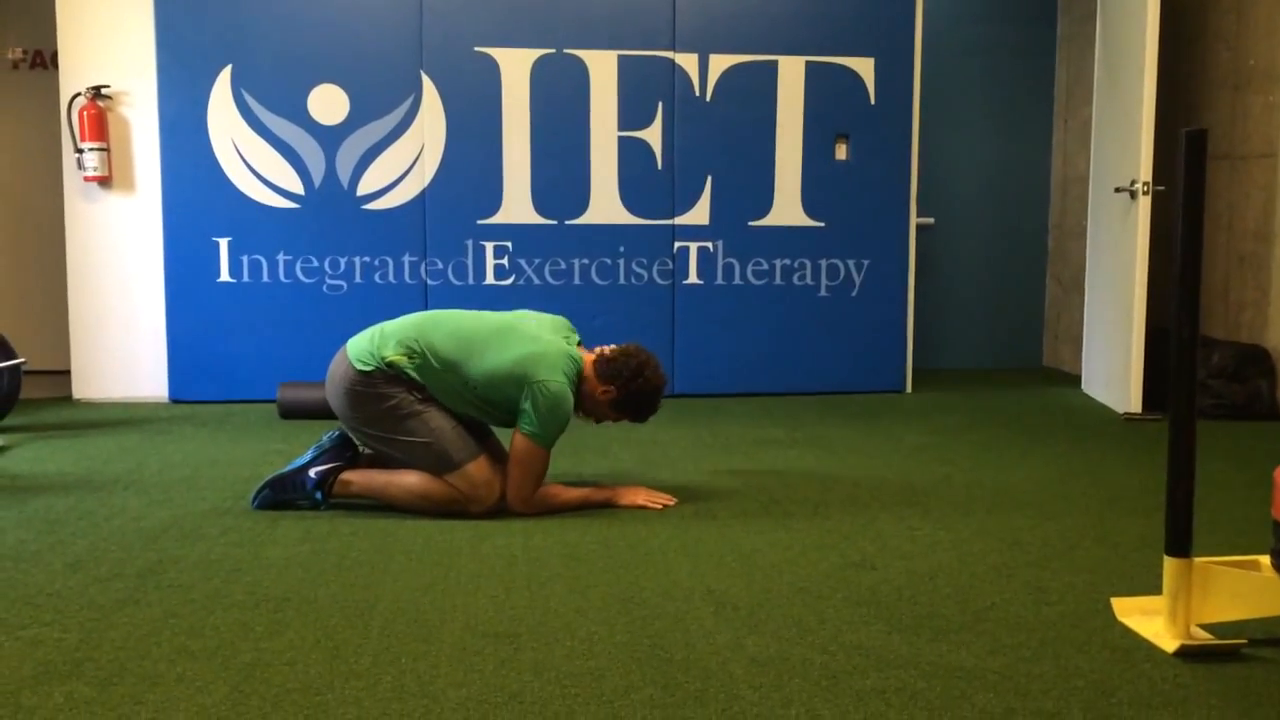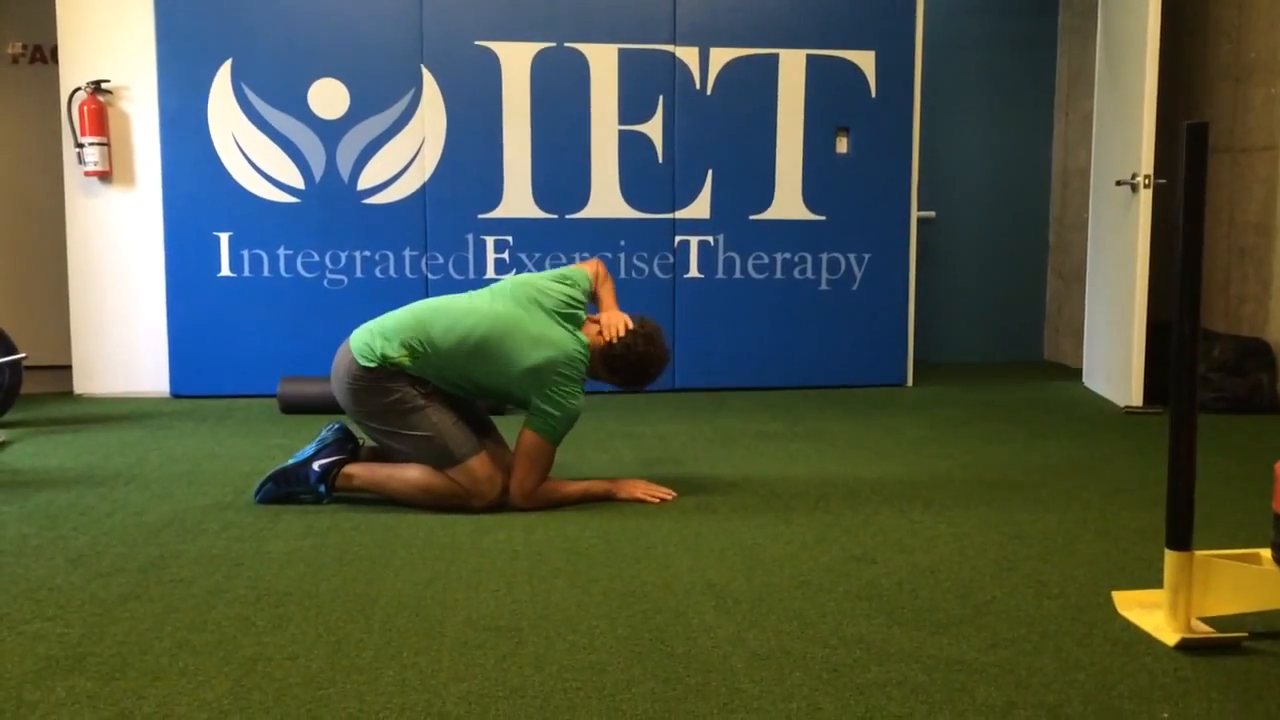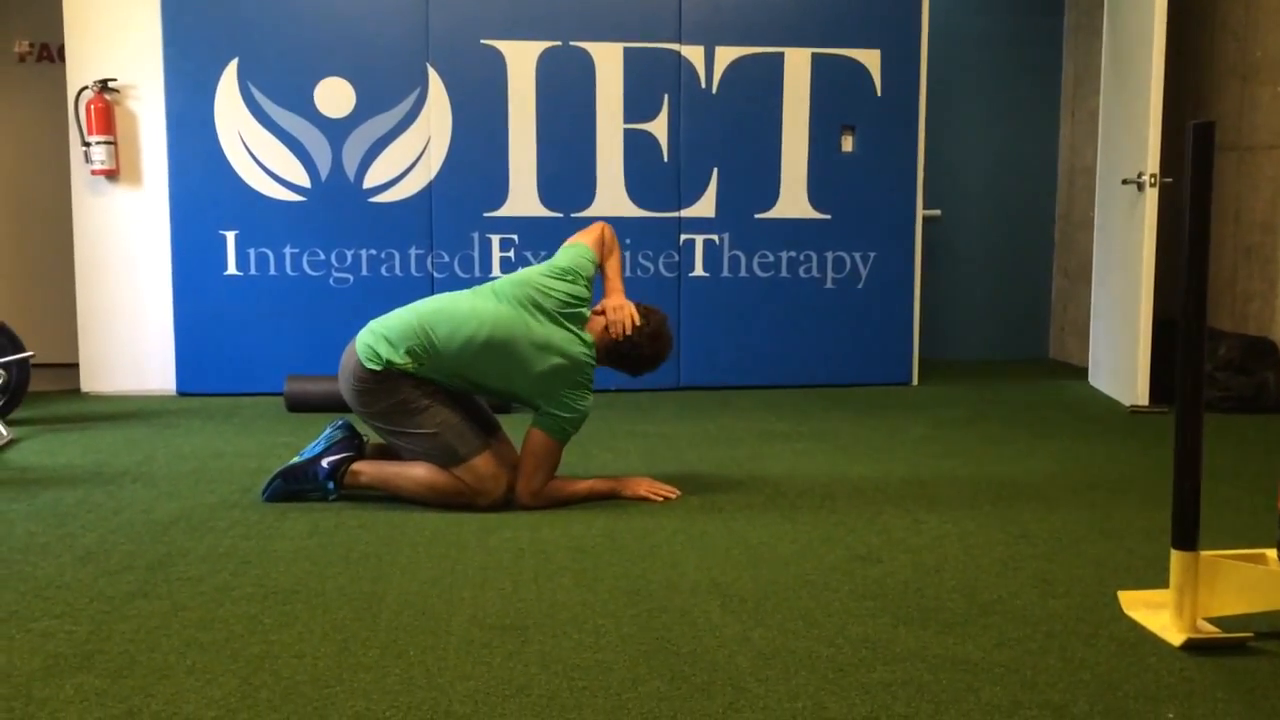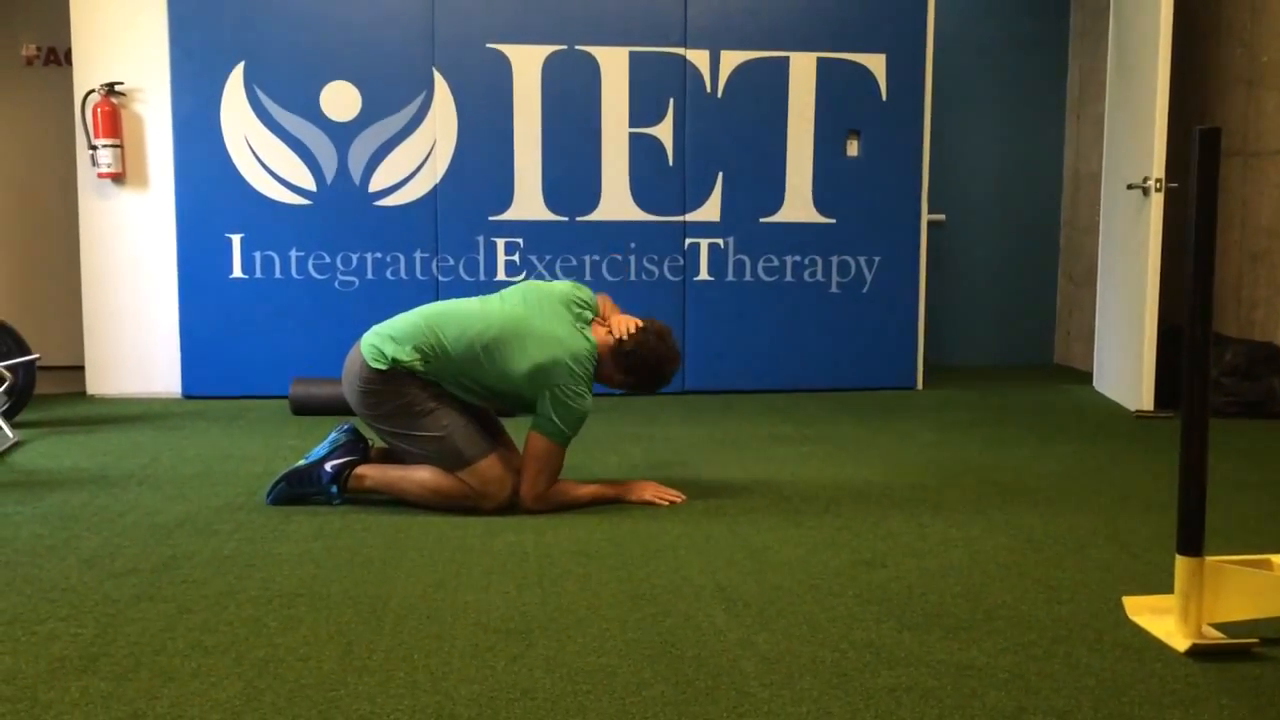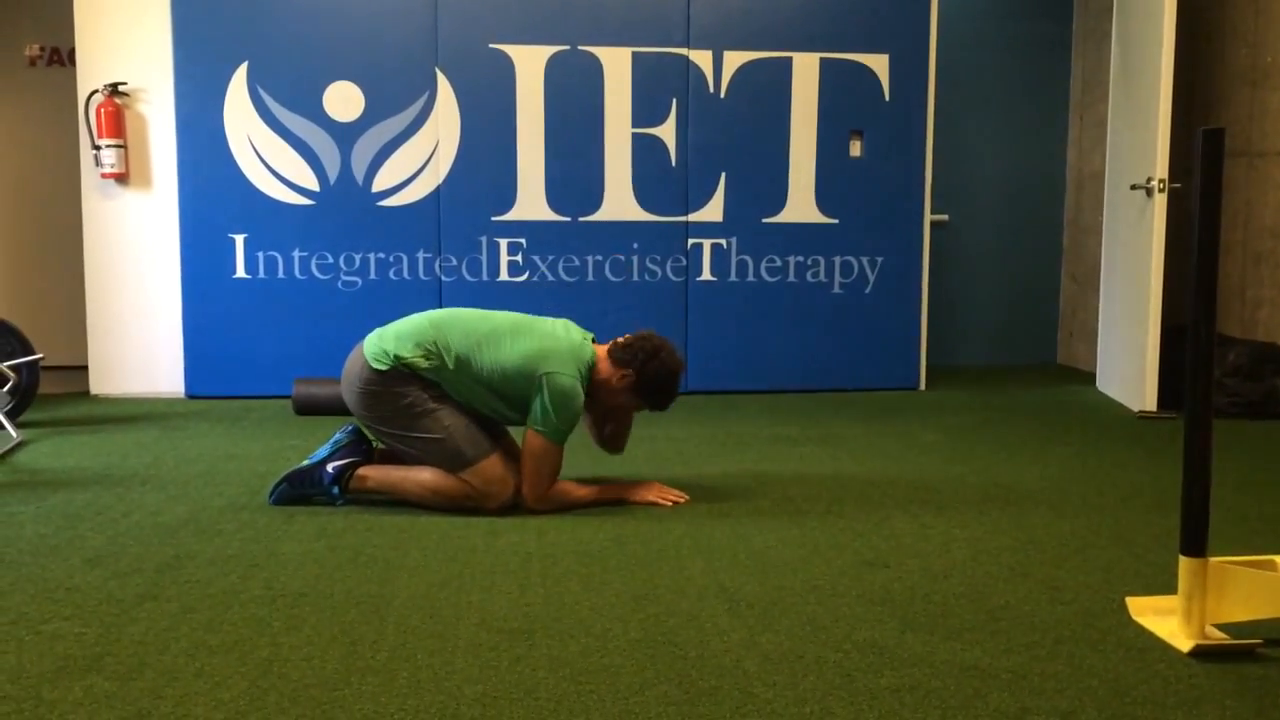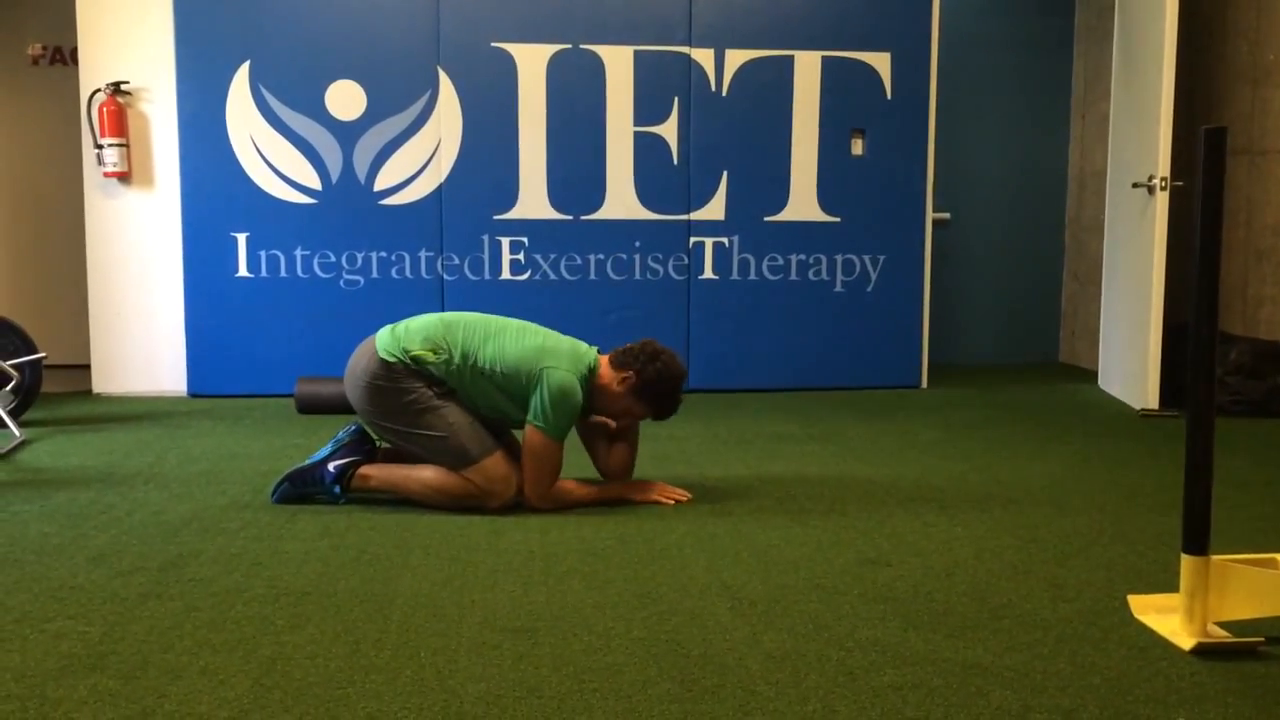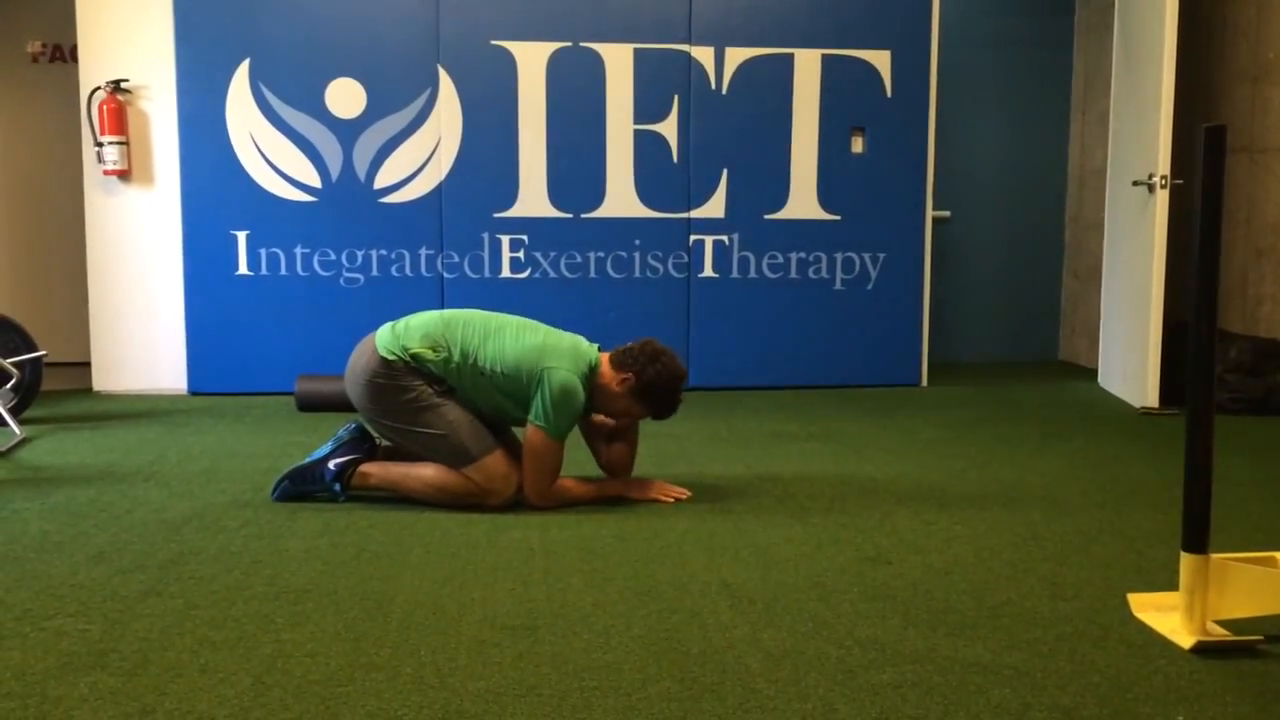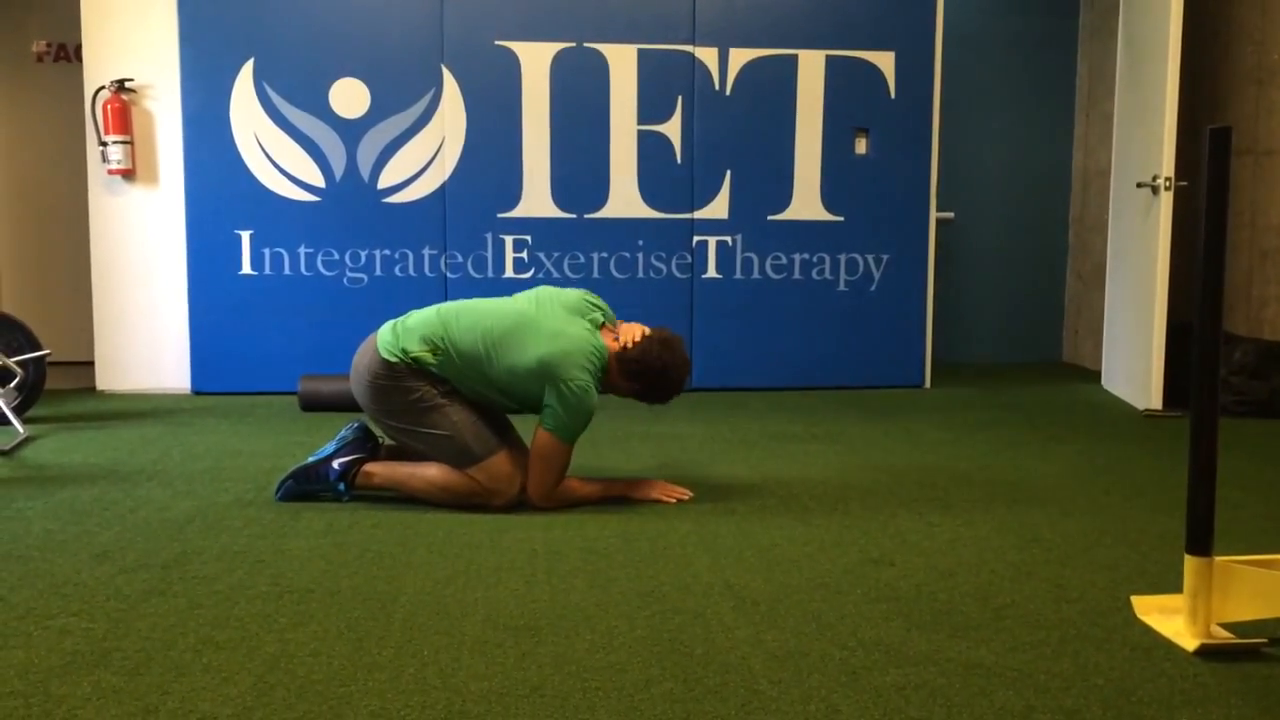
dt=0.4s
person 1, frame 1
left shoulder: (563, 332)
right shoulder: (553, 388)
left elbow: (584, 408)
right elbow: (522, 498)
left wrist: (604, 361)
right wrist: (611, 495)
left hip: (376, 360)
right hip: (368, 379)
left knee: (498, 471)
right knee: (483, 493)
left ankle: (354, 457)
right ankle: (330, 480)
person 1, frame 2
left shoulder: (565, 291)
right shoulder: (563, 385)
left elbow: (598, 269)
right elbow: (523, 492)
left wrist: (610, 310)
right wrist: (613, 488)
left hip: (377, 348)
right hip: (373, 372)
left knee: (500, 465)
right knee: (486, 488)
left ankle: (355, 451)
right ankle: (334, 473)
person 1, frame 3
left shoulder: (568, 286)
right shoulder: (571, 388)
left elbow: (601, 230)
right elbow: (529, 492)
left wrist: (615, 292)
right wrist: (619, 486)
left hip: (384, 345)
right hip: (379, 372)
left knee: (504, 465)
right knee: (491, 487)
left ankle: (360, 449)
right ankle: (341, 471)
person 1, frame 4
left shoulder: (572, 298)
right shoulder: (570, 387)
left elbow: (603, 300)
right elbow: (533, 495)
left wrist: (615, 318)
right wrist: (622, 491)
left hip: (389, 351)
right hip: (383, 375)
left knee: (509, 467)
right knee: (496, 489)
left ankle: (363, 452)
right ankle: (345, 475)
person 1, frame 5
left shoulder: (576, 341)
right shoulder: (563, 382)
left elbow: (612, 440)
right elbow: (536, 495)
left wrist: (624, 401)
right wrist: (627, 490)
left hip: (393, 359)
right hip: (382, 376)
left knee: (510, 467)
right knee: (497, 489)
left ankle: (366, 453)
right ankle: (347, 476)
person 1, frame 6
left shoulder: (585, 368)
right shoulder: (563, 382)
left elbow: (613, 469)
right elbow: (539, 493)
left wrist: (629, 418)
right wrist: (630, 491)
left hip: (400, 360)
right hip: (386, 372)
left knee: (512, 466)
right knee: (499, 486)
left ankle: (369, 451)
right ankle: (348, 475)
person 1, frame 7
left shoulder: (586, 356)
right shoulder: (565, 382)
left elbow: (617, 466)
right elbow: (538, 491)
left wrist: (631, 404)
right wrist: (626, 489)
left hip: (400, 356)
right hip: (387, 371)
left knee: (511, 464)
right knee: (500, 485)
left ankle: (369, 449)
right ankle: (348, 473)
person 1, frame 8
left shoulder: (587, 304)
right shoulder: (576, 383)
left elbow: (624, 324)
right elbow: (541, 492)
left wrist: (632, 332)
right wrist: (629, 488)
left hip: (401, 347)
right hip: (391, 371)
left knee: (516, 464)
right knee: (504, 486)
left ankle: (374, 449)
right ankle: (353, 472)
